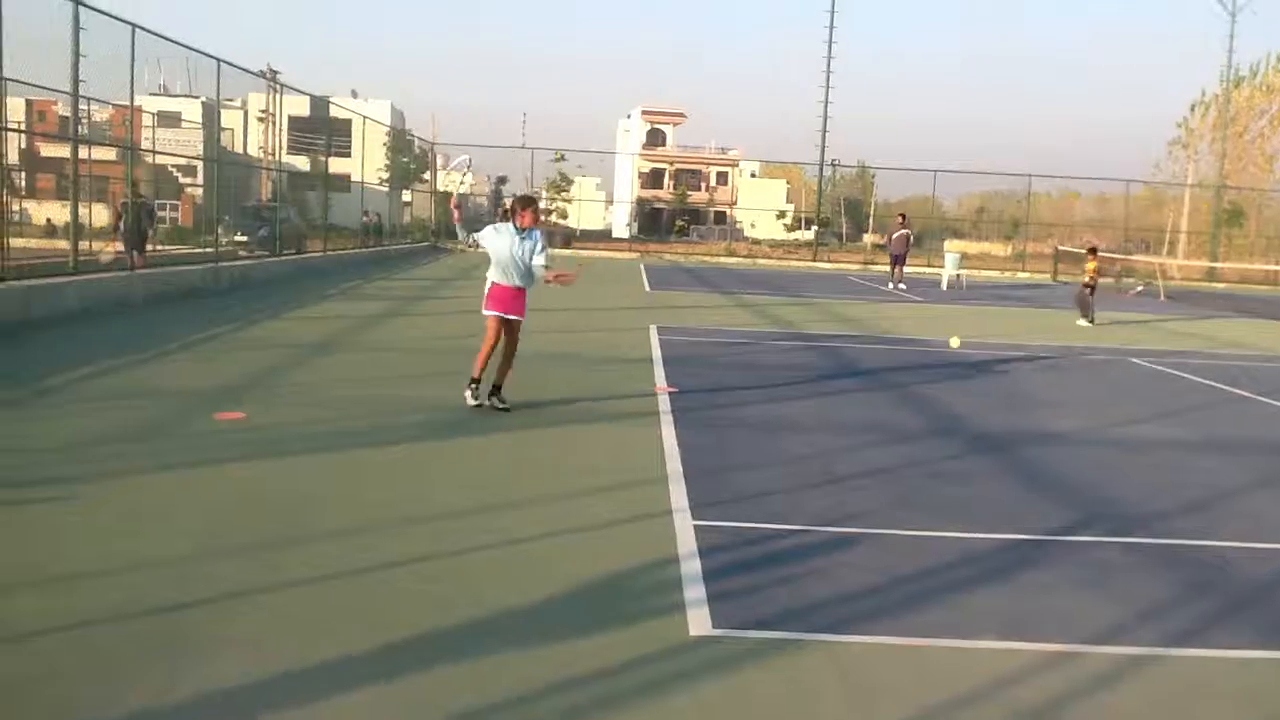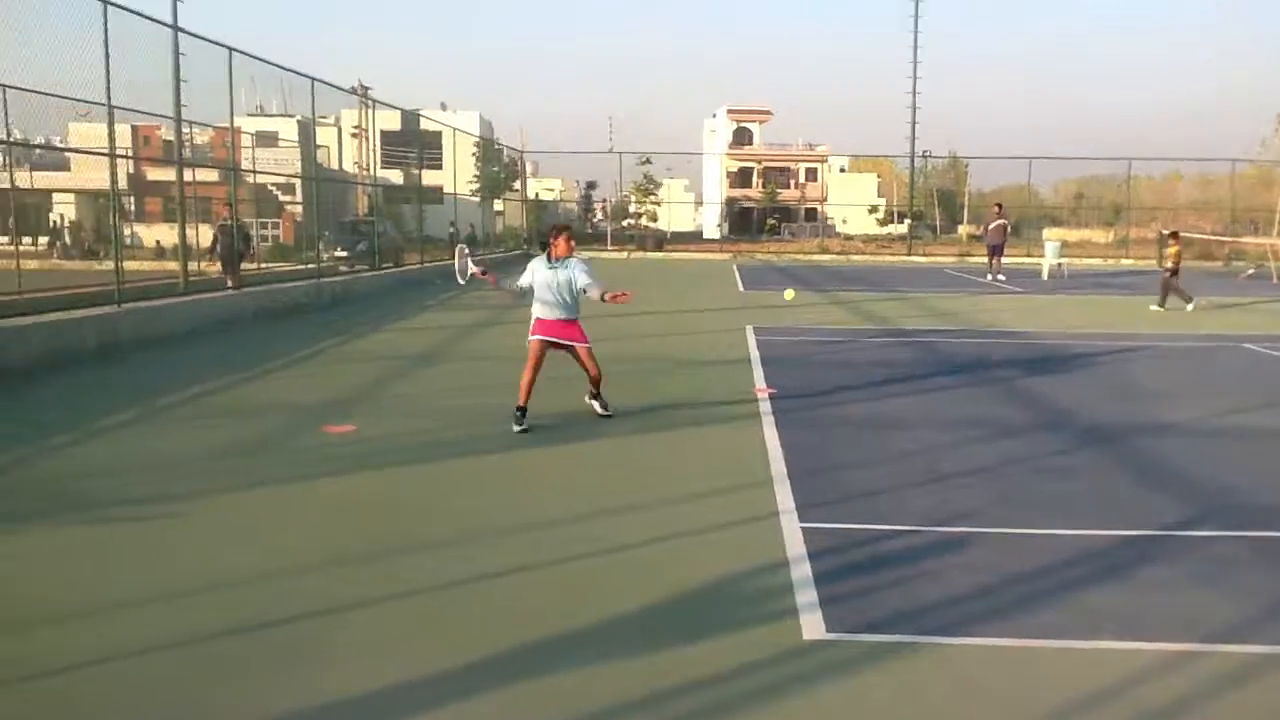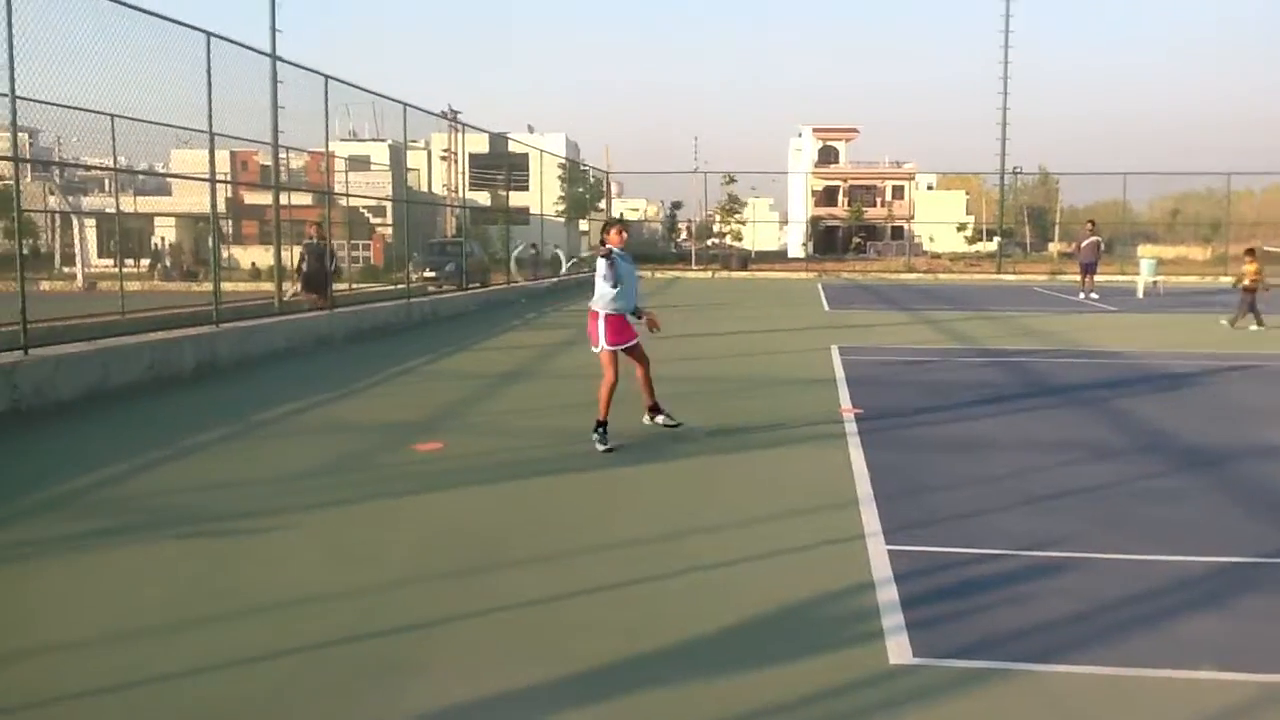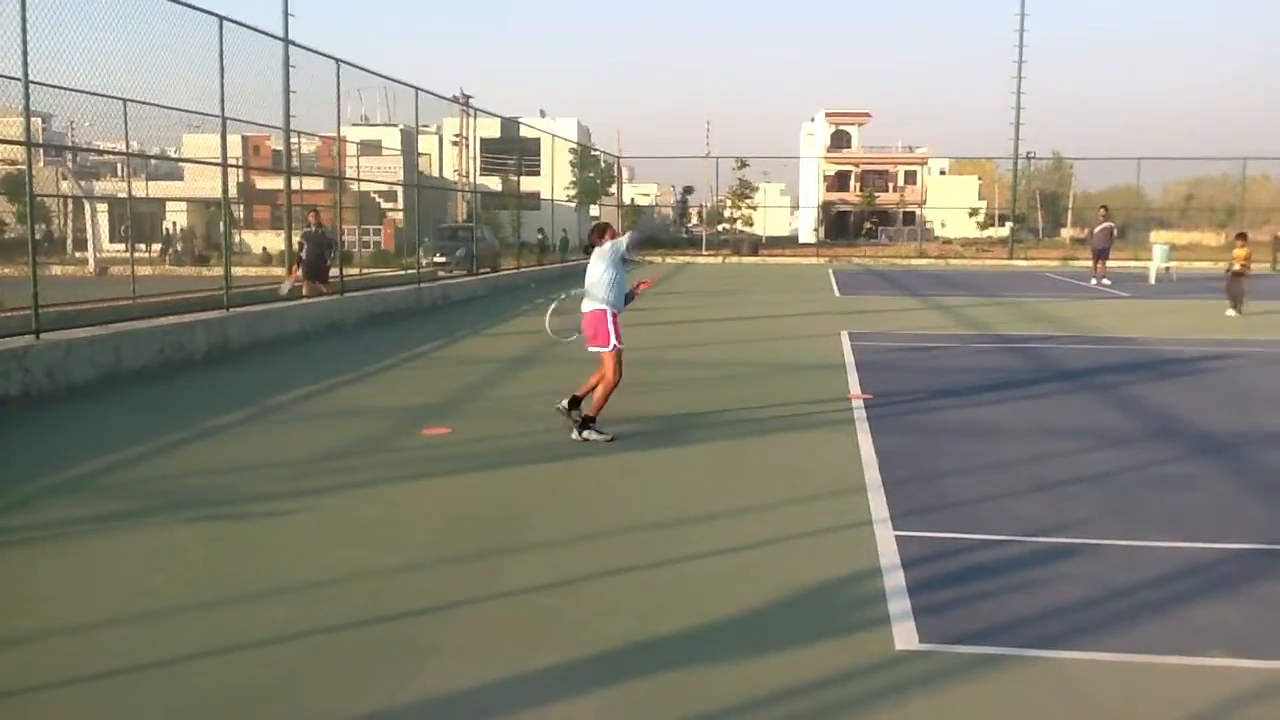
dt=0.3s
person 1, frame 1
left shoulder: (537, 236)
right shoulder: (496, 231)
left elbow: (539, 267)
right elbow: (469, 241)
left wrist: (550, 276)
right wrist: (457, 217)
left hip: (519, 293)
right hip: (497, 289)
left knee: (511, 346)
right knee: (493, 339)
left ankle: (495, 392)
right ankle: (474, 384)
person 1, frame 2
left shoulder: (577, 265)
right shoulder: (536, 265)
left elbow: (589, 286)
right elbow: (518, 288)
left wrist: (606, 295)
left hip: (569, 324)
right hip: (543, 322)
left knee: (594, 372)
right knee: (533, 362)
left ankle: (594, 396)
right ankle: (520, 412)
person 1, frame 3
left shoulder: (626, 262)
right shoulder: (606, 257)
right elbow: (611, 281)
left wrist: (643, 314)
right wrist: (604, 257)
left hip: (620, 318)
right hip: (604, 318)
left knee: (643, 362)
right knee: (611, 375)
left ankle: (653, 411)
right ankle: (601, 427)
person 1, frame 4
left shoulder: (601, 264)
right shoulder: (609, 249)
right elbow: (631, 237)
left wrist: (633, 291)
right wrist: (615, 239)
left hip: (594, 316)
right hip: (602, 317)
left knee: (608, 369)
right knee: (613, 376)
left ankle: (573, 402)
right ankle: (585, 426)
